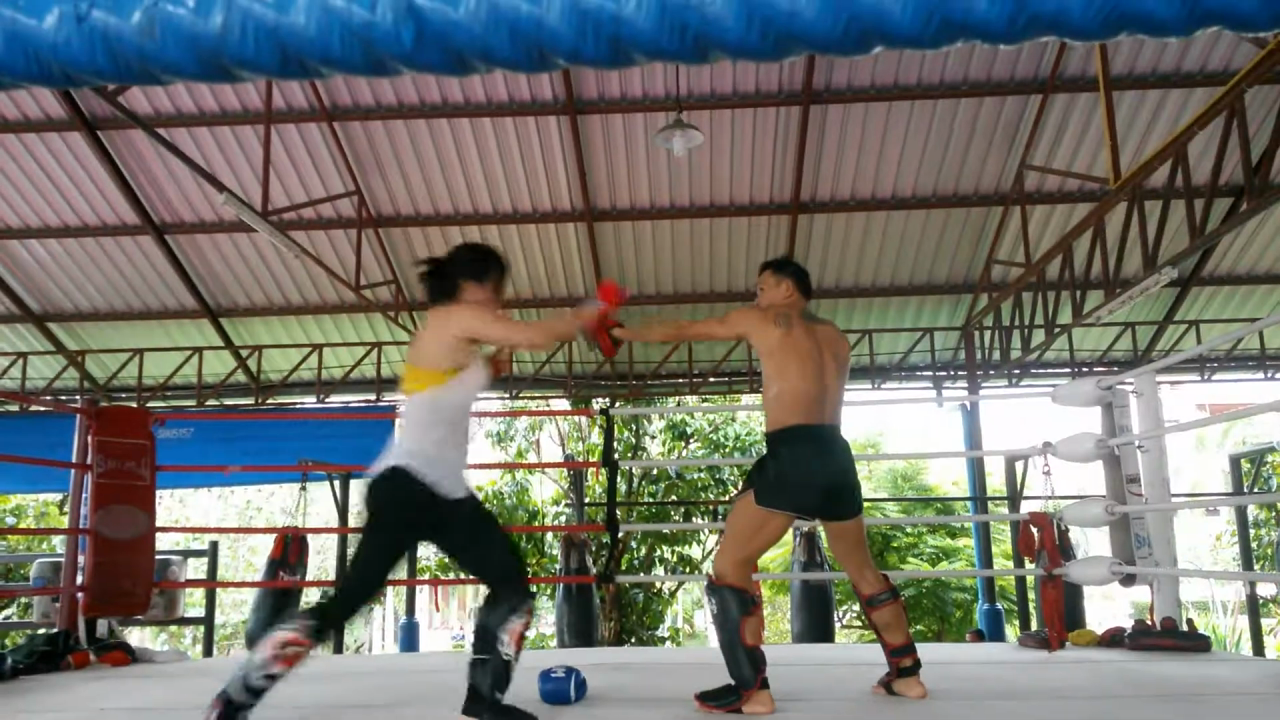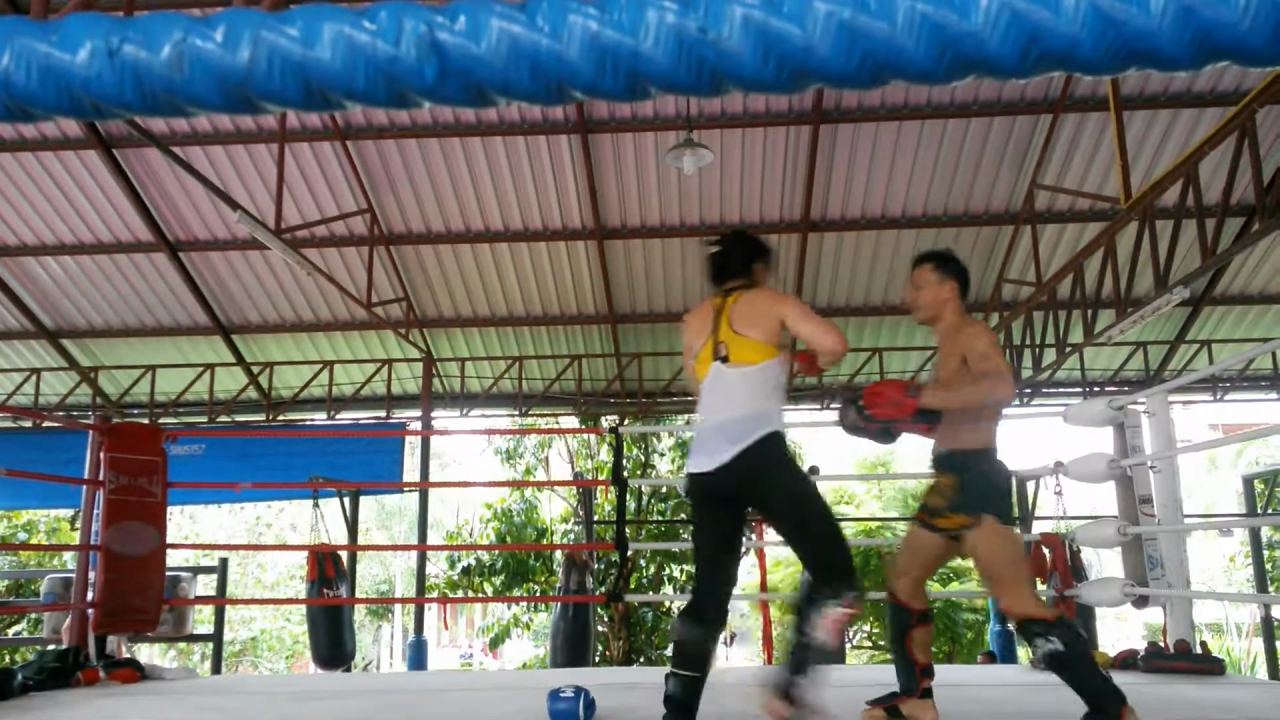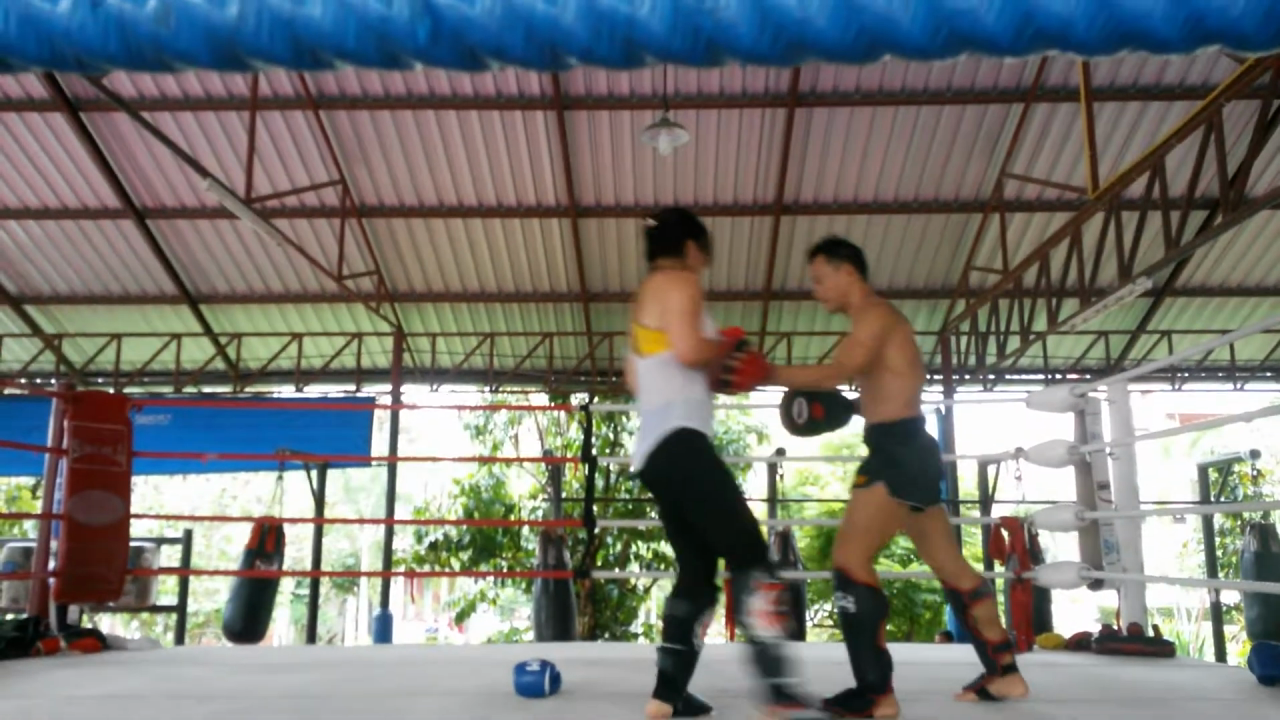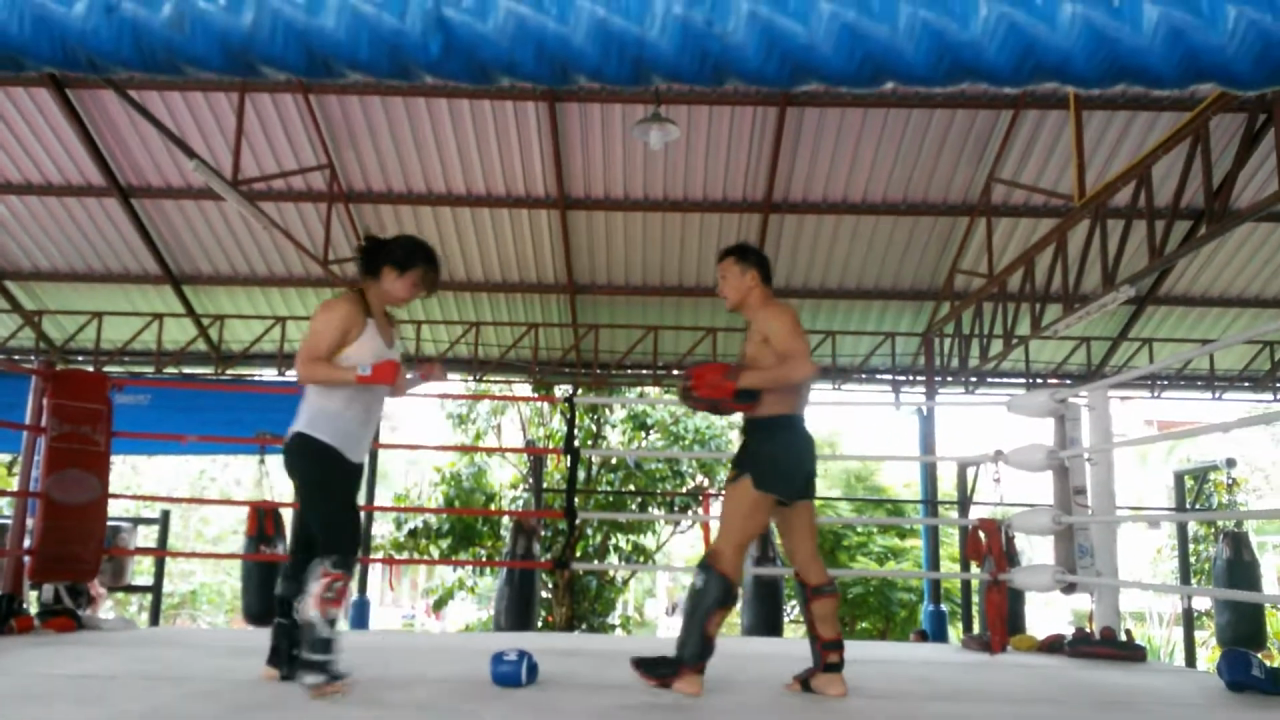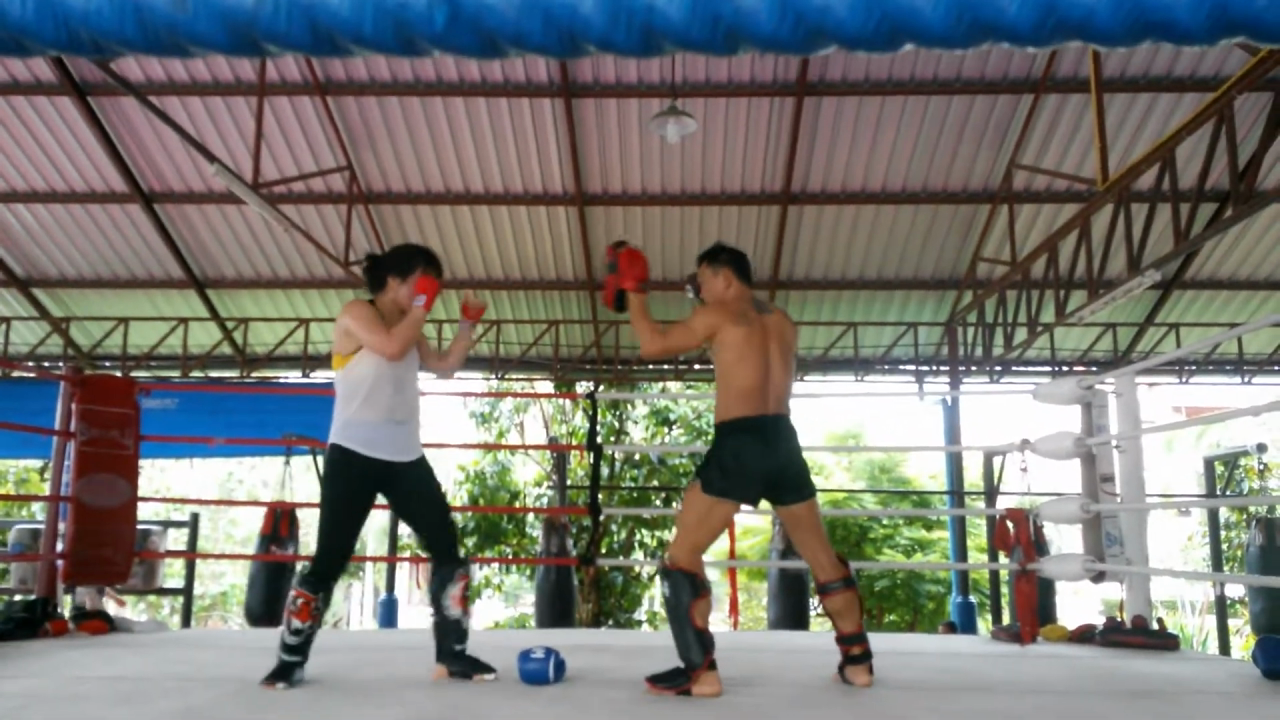
dt=1s
person 1, frame 1
left shoulder: (450, 338)
right shoulder: (456, 319)
right elbow: (535, 337)
left wrist: (485, 370)
right wrist: (592, 311)
left hip: (445, 490)
right hip: (407, 484)
left knee: (512, 580)
right knee: (346, 601)
person 1, frame 2
left shoulder: (694, 319)
right shoulder: (773, 303)
right elbow: (832, 344)
right wrist: (810, 361)
left hip: (705, 467)
right hip: (758, 454)
left knee: (710, 589)
right knee: (837, 573)
person 1, frame 3
left shoulder: (643, 297)
right shoulder: (678, 282)
right elbow: (689, 350)
left wrist: (714, 367)
right wrist: (727, 346)
left hip: (652, 451)
right hip: (678, 442)
left knee: (696, 573)
right knee: (749, 561)
person 1, frame 4
left shoulder: (387, 324)
right shoulder: (344, 309)
right elbow: (305, 367)
left wrist: (417, 378)
right wrist: (364, 374)
left hip: (348, 455)
right hip: (314, 444)
left knee: (312, 552)
right knee: (336, 547)
left ankle: (285, 654)
right ankle: (316, 660)
person 1, frame 5
left shoulder: (406, 328)
right shoulder: (356, 314)
left elbow: (445, 366)
right elbow: (392, 348)
left wrist: (468, 324)
right wrist: (422, 305)
left hip: (406, 459)
right hip: (353, 454)
left knee: (448, 549)
right knee: (330, 558)
left ankle: (452, 654)
right ankle: (290, 660)
person 2, frame 1
left shoulder: (763, 319)
right shoulder: (835, 337)
left elbow: (683, 330)
left wrist: (621, 332)
left hip: (792, 457)
right hip: (834, 455)
left knee: (729, 565)
right knee: (861, 567)
left ankle: (750, 688)
right ankle: (906, 672)
person 2, frame 2
left shoulder: (972, 335)
right shoulder: (948, 348)
left elbow: (998, 389)
left wrist: (915, 396)
right wrist: (895, 411)
left hip: (976, 480)
right hip: (951, 483)
left knee: (1017, 600)
right knee: (902, 583)
person 2, frame 3
left shoulder: (874, 316)
right shoulder: (875, 325)
left elbow: (837, 371)
left wrist: (765, 372)
left hip: (898, 451)
right hip: (905, 451)
left knee: (849, 560)
right knee: (949, 564)
right ankle: (1004, 672)
person 2, frame 4
left shoulder: (773, 313)
right shoulder: (766, 325)
left elbow: (804, 367)
left wrist: (741, 380)
right wrist: (731, 391)
left hip: (773, 443)
right hip: (789, 444)
left knee: (727, 551)
right knee: (806, 559)
left ankle: (689, 666)
right ankle: (828, 669)
person 2, frame 5
left shoulder: (720, 312)
right shoulder: (781, 321)
left elbow: (652, 346)
left wrist: (633, 292)
left hip: (739, 445)
right hip: (781, 443)
left knee: (682, 554)
right knee: (821, 554)
left ankle: (700, 670)
right ankle: (857, 659)
